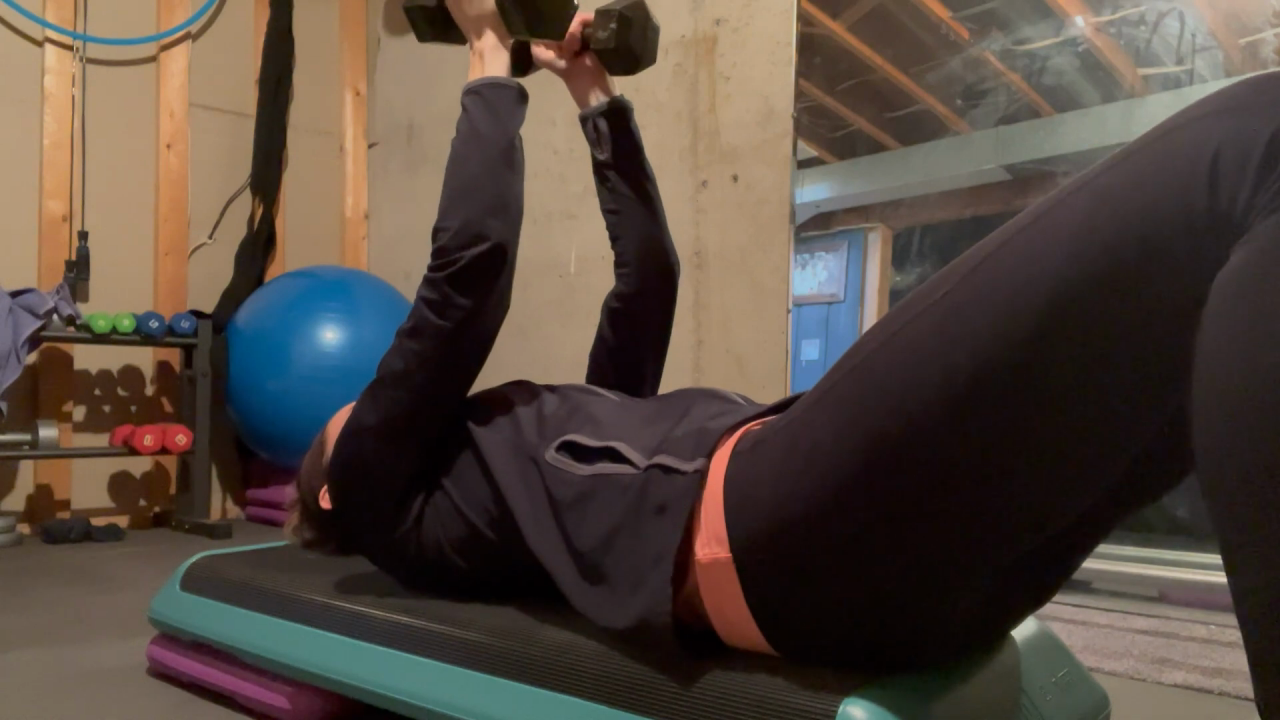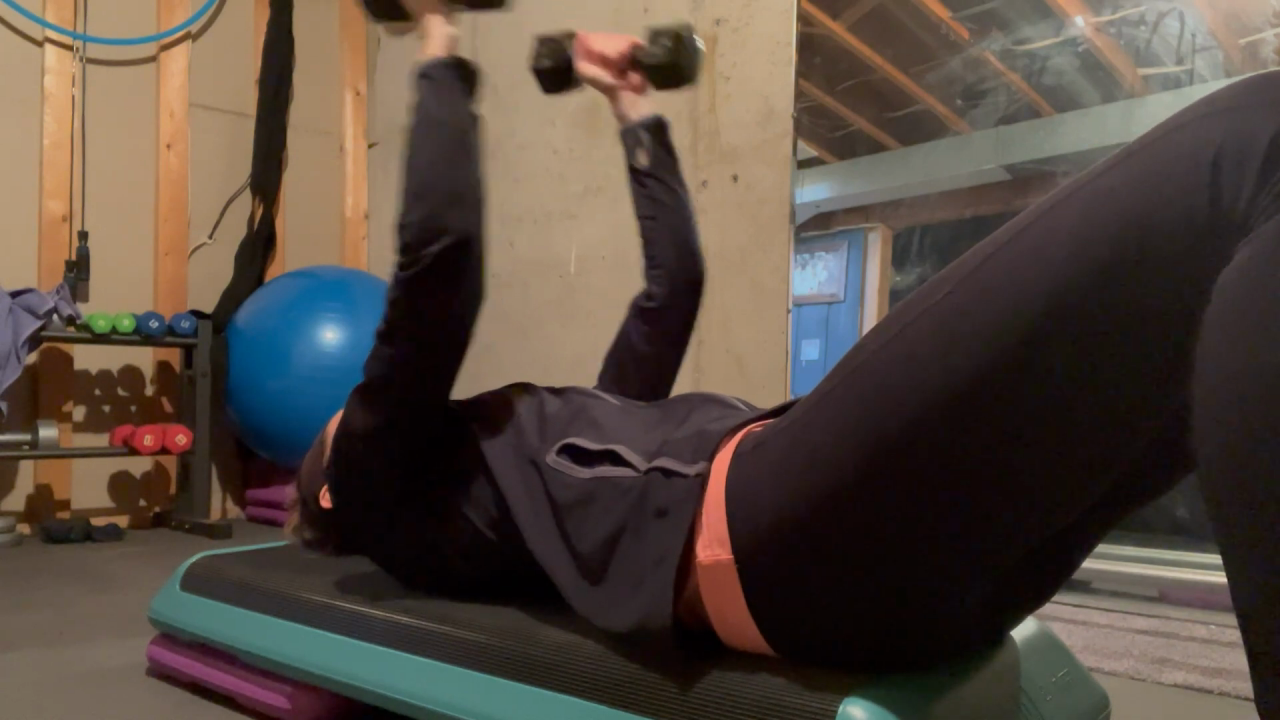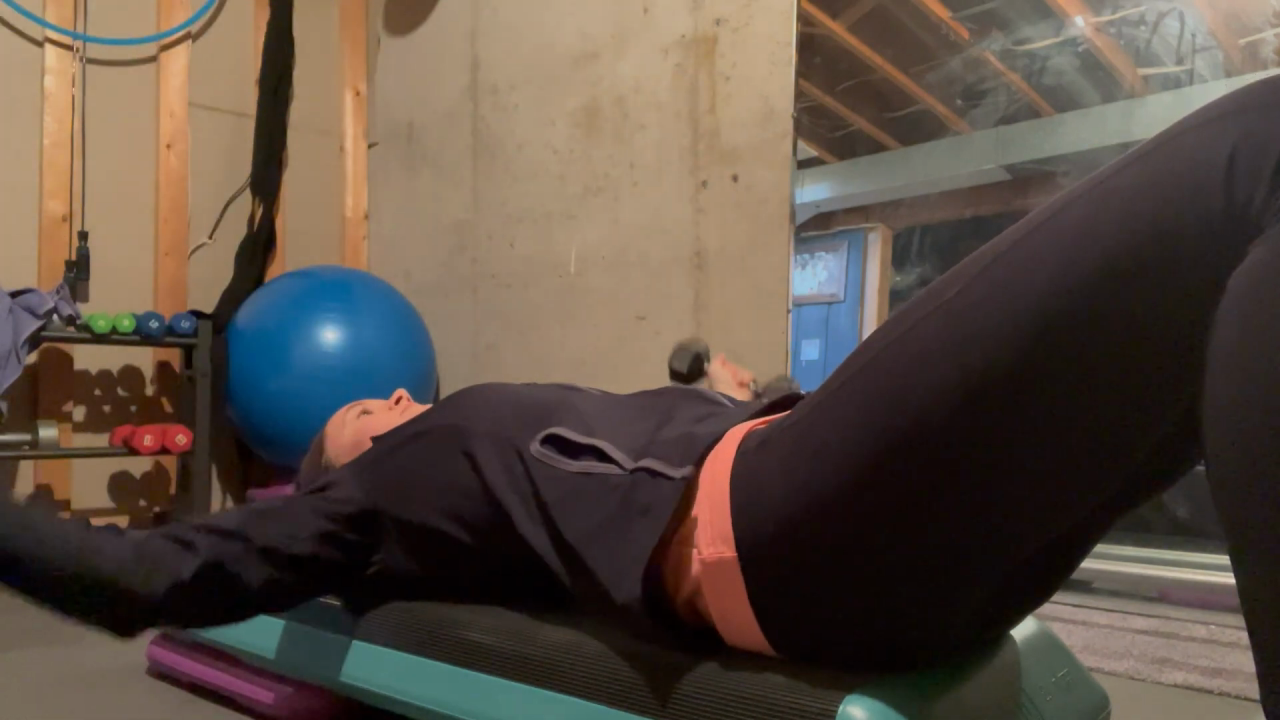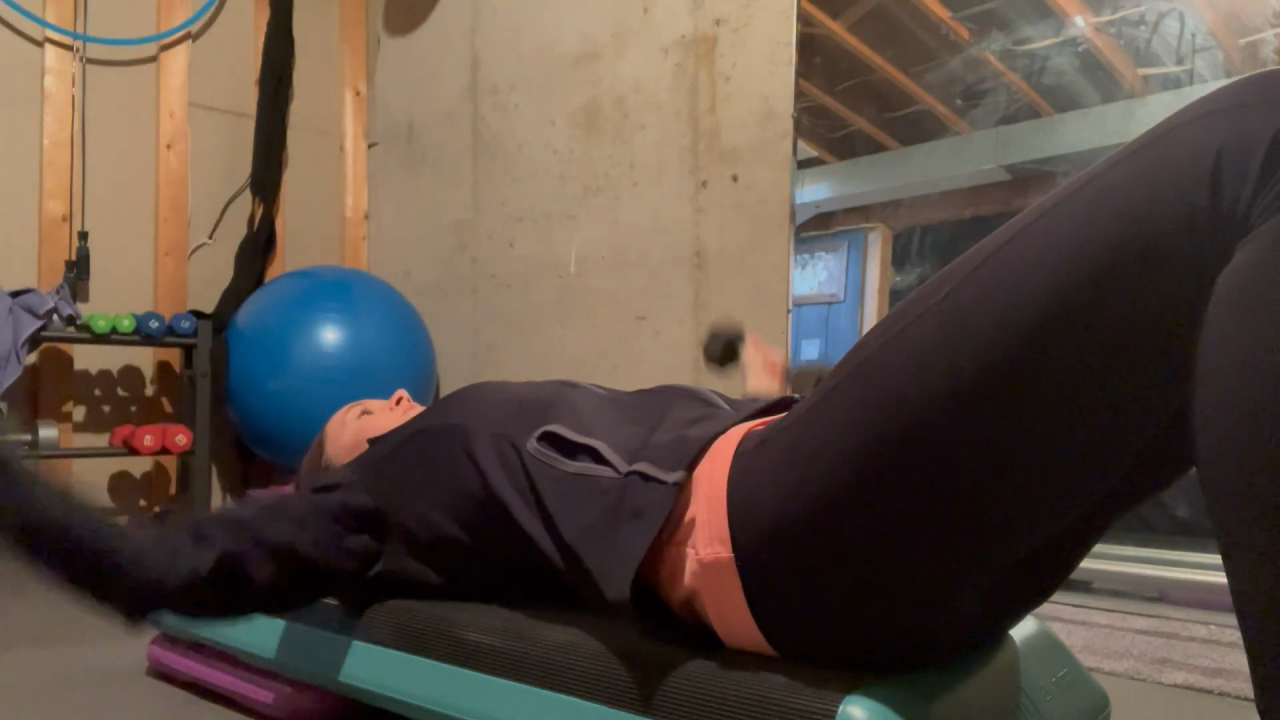
dt=1s
person 1, frame 1
left shoulder: (549, 438)
right shoulder: (386, 494)
left elbow: (646, 274)
right elbow: (469, 262)
left wrist: (597, 98)
right hip: (771, 534)
person 1, frame 2
left shoulder: (555, 437)
right shoulder: (396, 500)
left elbow: (671, 287)
right elbow: (439, 258)
left wrist: (635, 109)
right hip: (777, 535)
person 1, frame 3
left shoulder: (489, 453)
right shoulder: (371, 499)
right elbow: (141, 577)
left wrist: (727, 398)
left hip: (820, 493)
right hip: (781, 535)
person 1, frame 4
left shoulder: (492, 447)
right shoulder: (377, 499)
right elbow: (156, 570)
left wrist: (758, 389)
left hip: (851, 516)
right hip: (779, 536)
